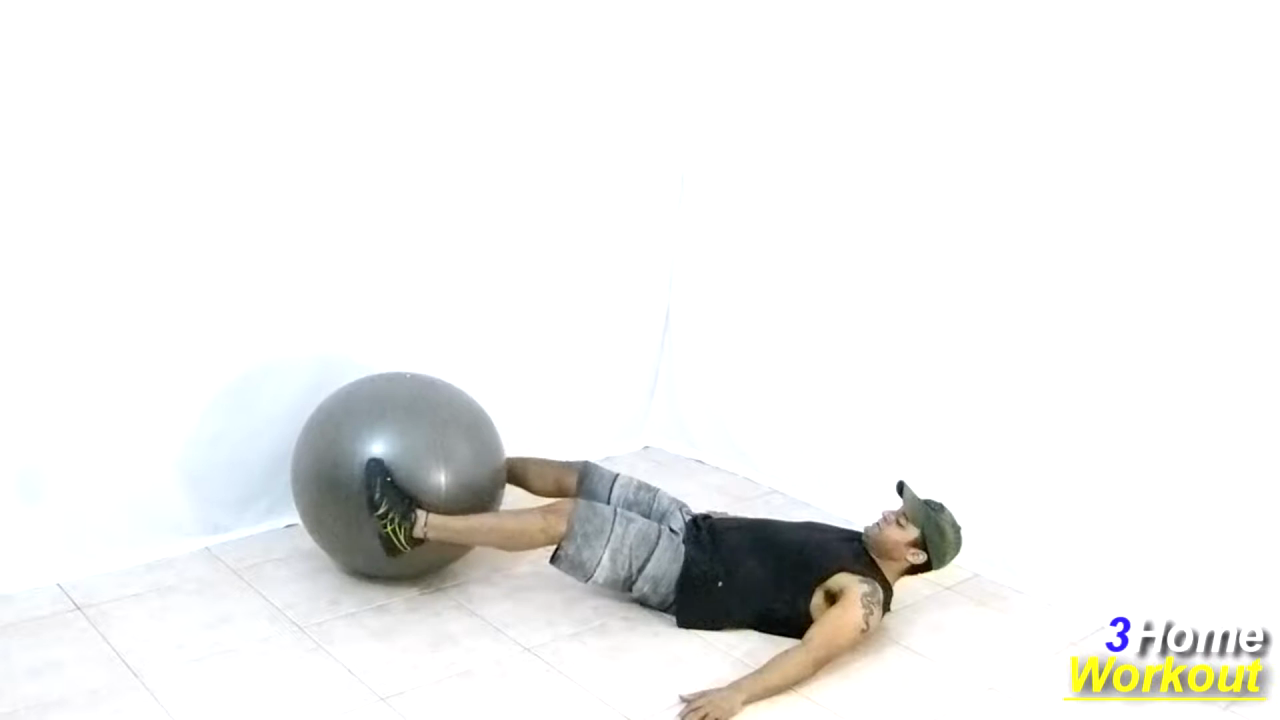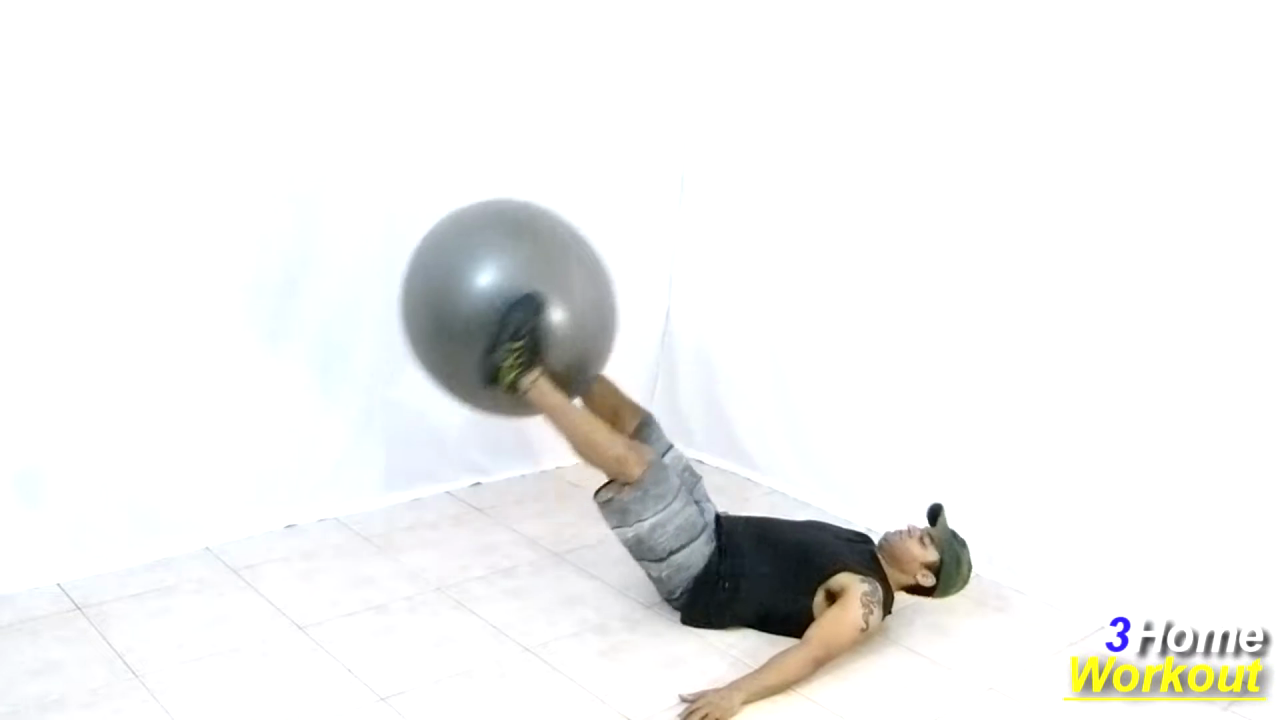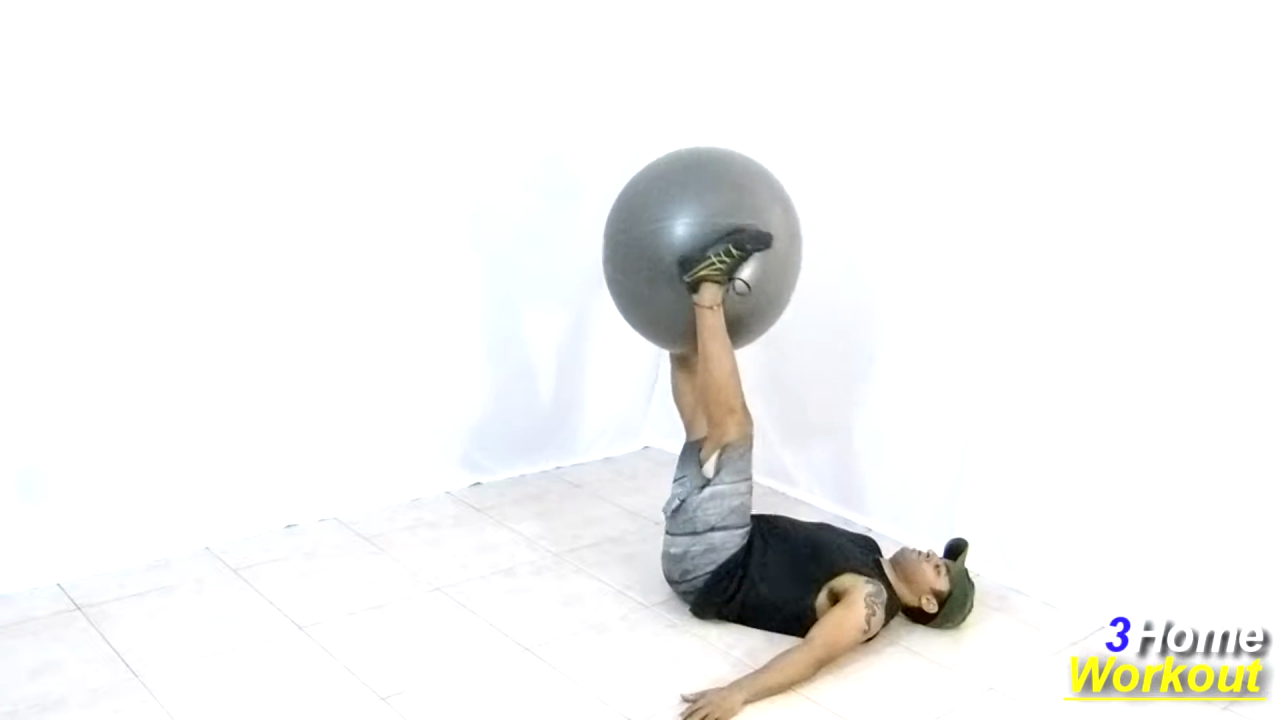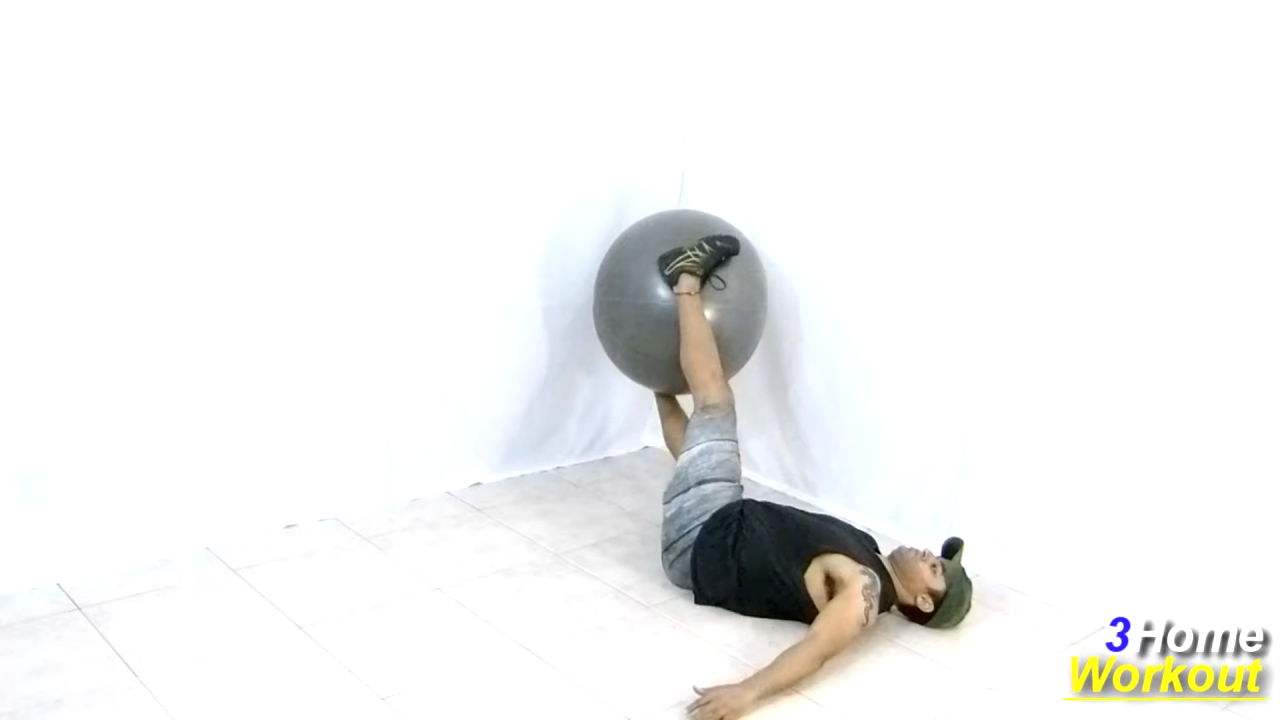
dt=1s
person 1, frame 1
left shoulder: (864, 596)
right shoulder: (850, 542)
left elbow: (810, 653)
right wrist: (714, 521)
left hip: (690, 576)
right hip: (694, 530)
left knee: (560, 518)
right knee: (575, 477)
left ankle: (416, 525)
person 1, frame 2
left shoulder: (864, 599)
right shoulder: (860, 548)
left elbow: (811, 654)
left hip: (704, 579)
right hip: (718, 532)
left knee: (632, 461)
right knee: (635, 422)
left ankle: (525, 375)
right ankle: (542, 364)
person 1, frame 3
left shoulder: (869, 601)
right shoulder: (867, 552)
left elbow: (813, 654)
left hip: (707, 570)
right hip: (710, 555)
left knee: (732, 427)
right knee: (707, 425)
left ankle: (710, 288)
person 1, frame 4
left shoulder: (864, 591)
right shoulder: (866, 554)
left elbow: (816, 650)
left hip: (701, 541)
right hip: (709, 540)
left knee: (715, 400)
left ankle: (687, 279)
